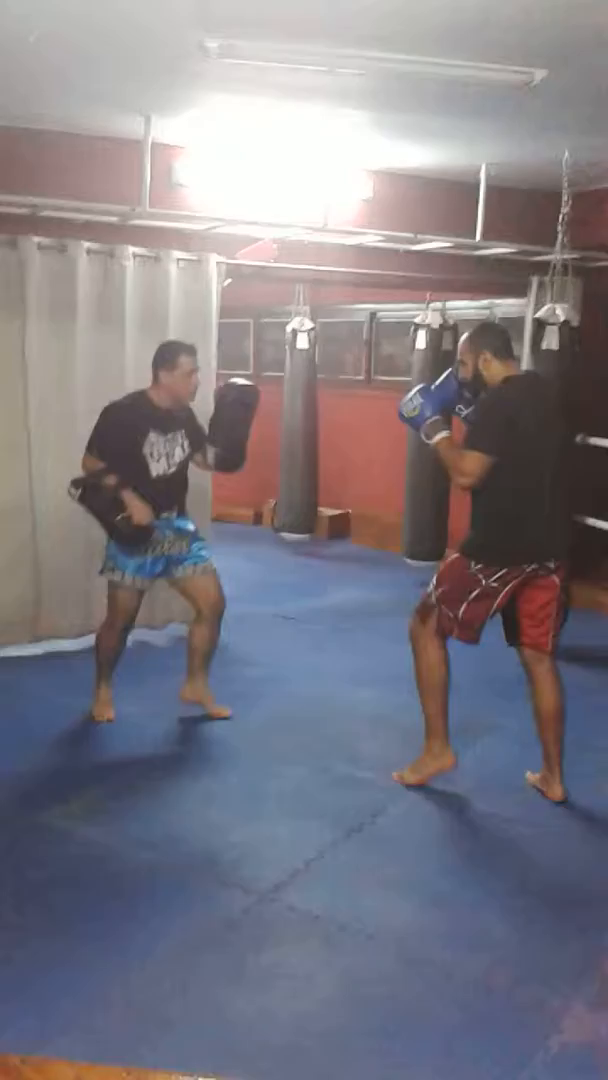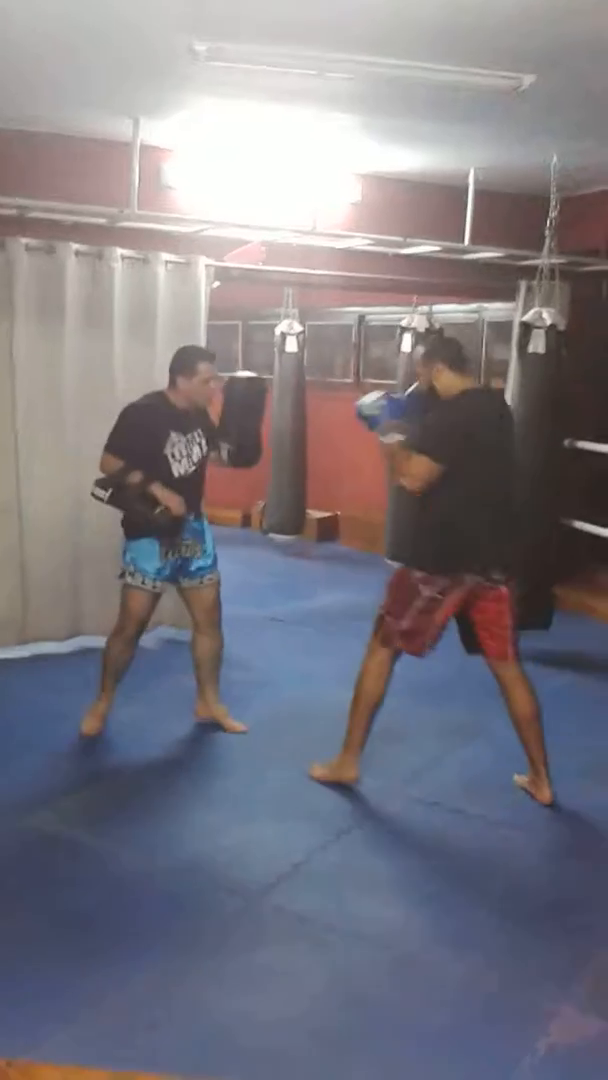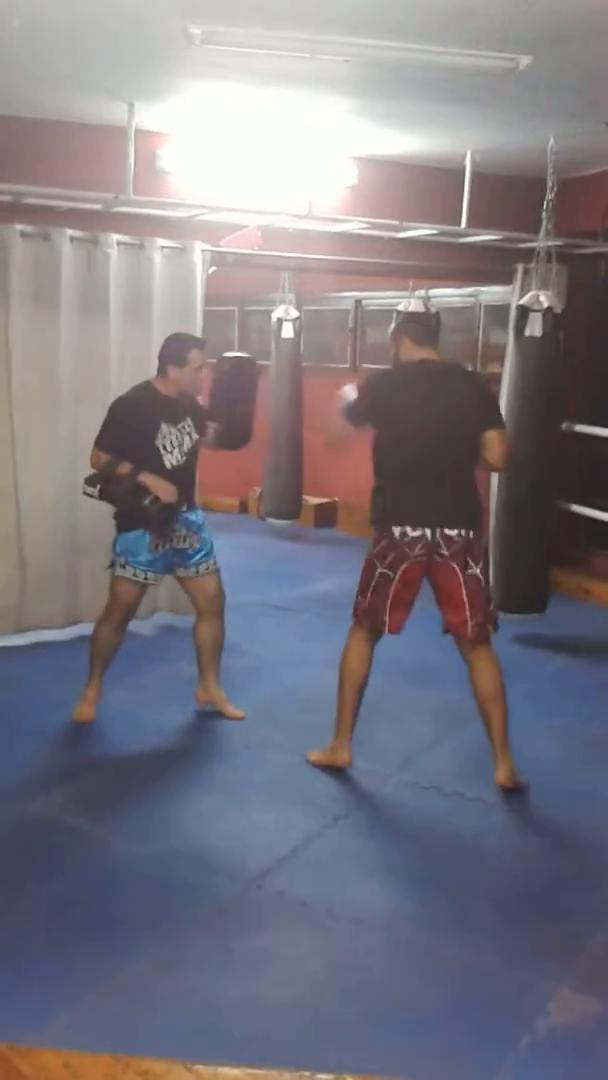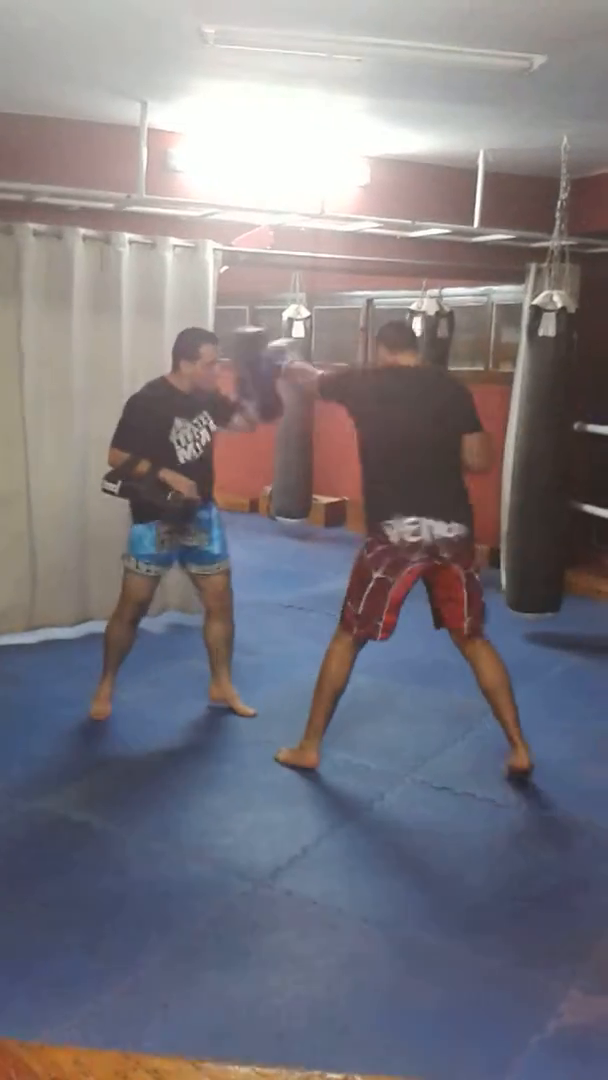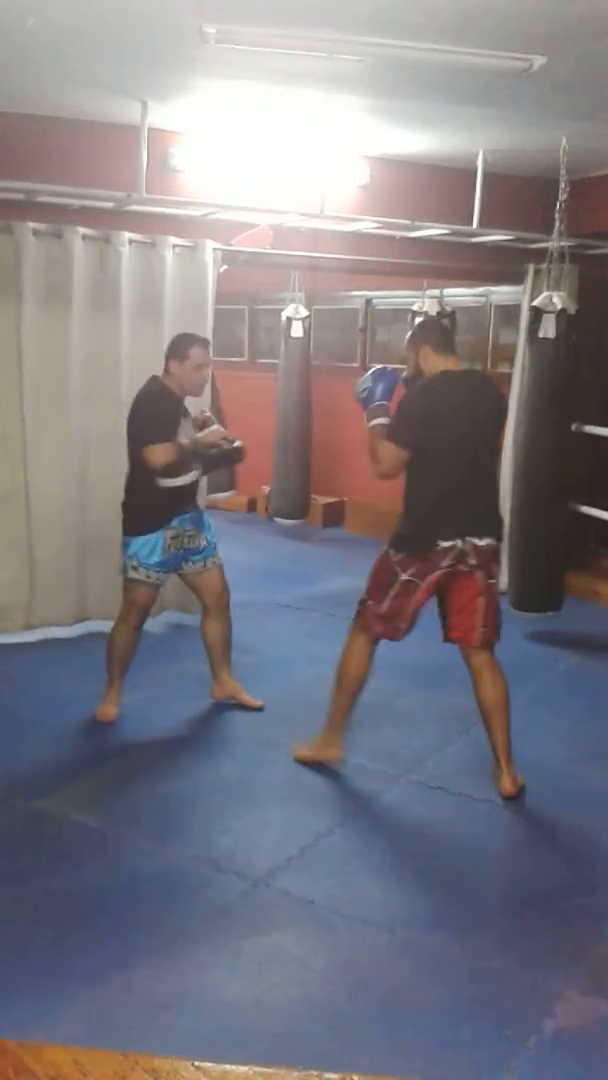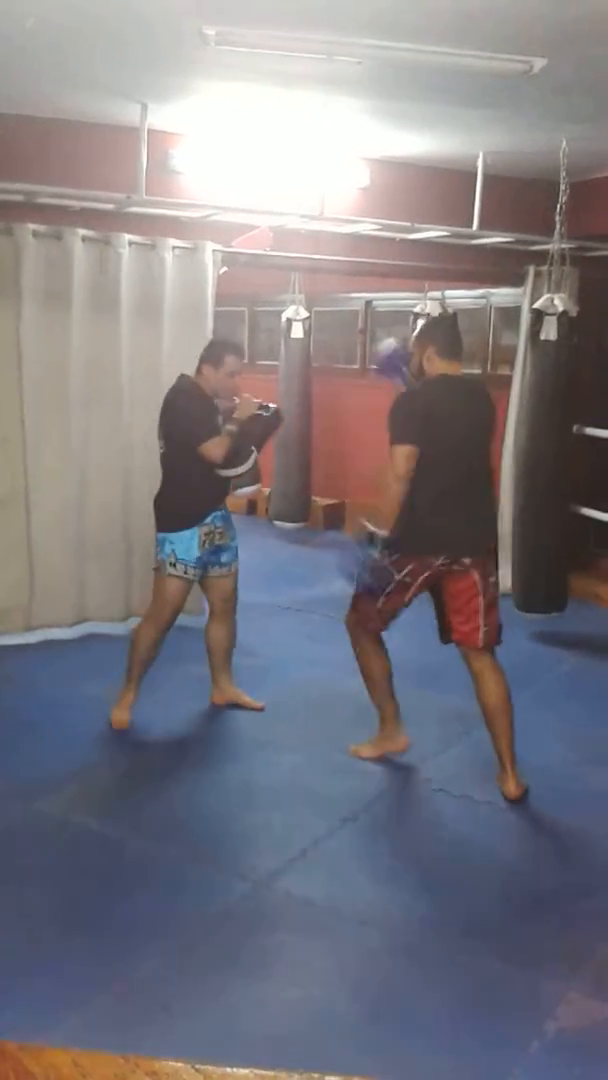
dt=0.4s
person 1, frame 1
left shoulder: (497, 402)
right shoulder: (539, 391)
left elbow: (466, 473)
left wrist: (432, 427)
right wrist: (460, 413)
left hip: (498, 548)
right hip: (546, 548)
left knee: (425, 628)
right knee: (539, 658)
left ankle: (438, 748)
right ankle: (553, 776)
person 1, frame 2
left shoulder: (451, 414)
right shoulder: (498, 408)
left elbow: (413, 479)
left wrist: (391, 433)
left hip: (439, 559)
right hip: (492, 559)
left knee: (382, 649)
right knee: (506, 665)
left ankle: (346, 763)
right ankle: (540, 779)
person 1, frame 3
left shoulder: (385, 386)
right shoulder: (475, 387)
right elbow: (497, 459)
left wrist: (355, 411)
left hip: (400, 530)
right hip: (459, 531)
left knee: (363, 634)
right knee: (477, 646)
left ankle: (340, 744)
right ankle: (503, 763)
person 1, frame 4
left shoulder: (364, 382)
right shoulder: (452, 389)
left elbow: (313, 380)
right elbow: (477, 461)
left wrist: (285, 365)
left hip: (394, 532)
right hip: (451, 529)
left knee: (348, 637)
right knee: (473, 639)
left ankle: (309, 746)
right ankle: (518, 749)
person 1, frame 5
left shoulder: (422, 397)
right shoulder: (491, 393)
left elbow: (385, 465)
left wrist: (377, 410)
left hip: (423, 540)
right hip: (479, 539)
left knee: (364, 630)
right knee: (480, 653)
left ankle: (331, 740)
right ankle: (506, 771)
person 1, frame 6
left shoulder: (415, 401)
right shoulder: (480, 398)
left elbow: (401, 472)
left wrist: (382, 539)
left hip: (423, 542)
right hip: (473, 543)
left knee: (363, 624)
right knee: (480, 656)
left ankle: (391, 735)
right ankle: (509, 772)
person 2, frame 1
left shoulder: (183, 415)
right shoulder: (122, 414)
left elbow: (206, 459)
right elbow: (91, 465)
right wrist: (128, 498)
left hip: (177, 526)
right hip: (134, 532)
left knee: (212, 603)
right knee: (121, 618)
left ankle: (196, 686)
right ankle: (103, 690)
person 2, frame 2
left shoulder: (199, 414)
right shoulder: (142, 413)
right elbow: (109, 464)
right wrist: (157, 489)
left hip: (193, 530)
right hip: (151, 534)
left knee: (209, 617)
right knee: (132, 624)
left ankle: (209, 703)
right ankle: (102, 704)
person 2, frame 3
left shoulder: (186, 402)
right shoulder: (131, 406)
left elbow: (213, 437)
right elbow: (99, 459)
right wrist: (146, 479)
left hip: (187, 519)
right hip: (142, 525)
left knee: (212, 602)
right knee: (119, 610)
left ankle: (209, 688)
right ankle: (91, 690)
person 2, frame 4
left shoulder: (205, 396)
right shoulder: (147, 402)
left elbow: (242, 422)
right elbow: (117, 458)
right wrist: (165, 476)
left hip: (201, 516)
right hip: (155, 521)
left knee: (221, 602)
right knee: (131, 607)
left ankle: (222, 687)
right ankle: (106, 688)
person 2, frame 5
left shoulder: (174, 402)
right shoulder: (152, 401)
right elbow: (158, 459)
left wrist: (204, 436)
right wrist: (201, 440)
left hip: (187, 517)
right hip: (151, 523)
left knee: (217, 599)
right knee: (135, 612)
left ankle: (224, 683)
right ankle: (112, 692)
person 2, frame 6
left shoulder: (204, 401)
right shoulder: (184, 399)
left elbow: (221, 451)
right elbow: (216, 452)
left wrist: (240, 424)
right wrist: (237, 421)
left hip: (214, 517)
right hip: (183, 521)
left knee: (224, 605)
right knee: (164, 612)
left ankle: (223, 686)
right ankle: (127, 694)
